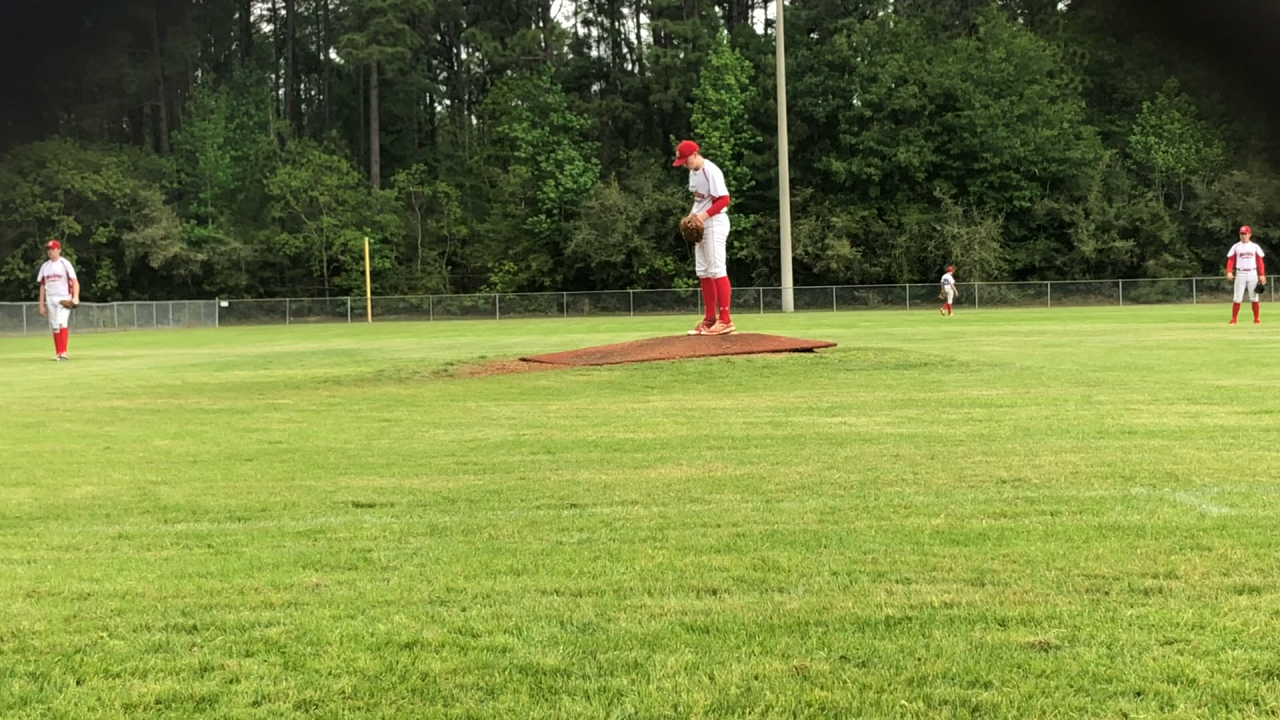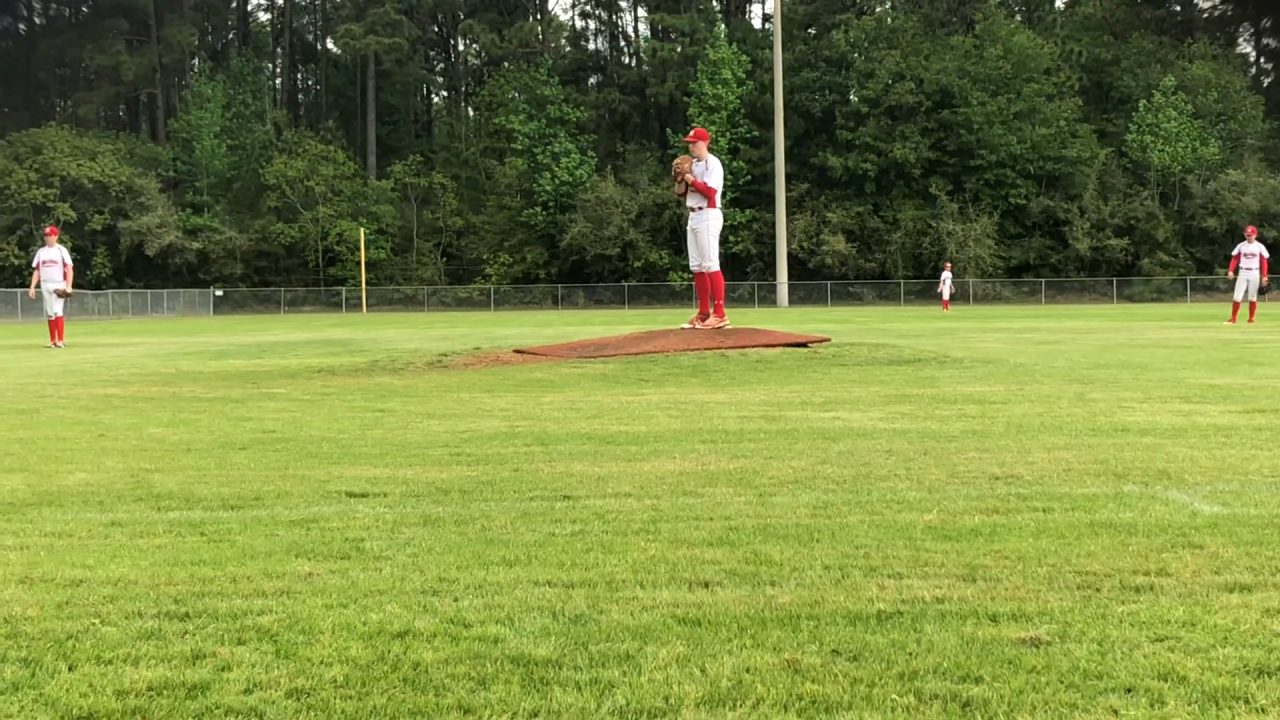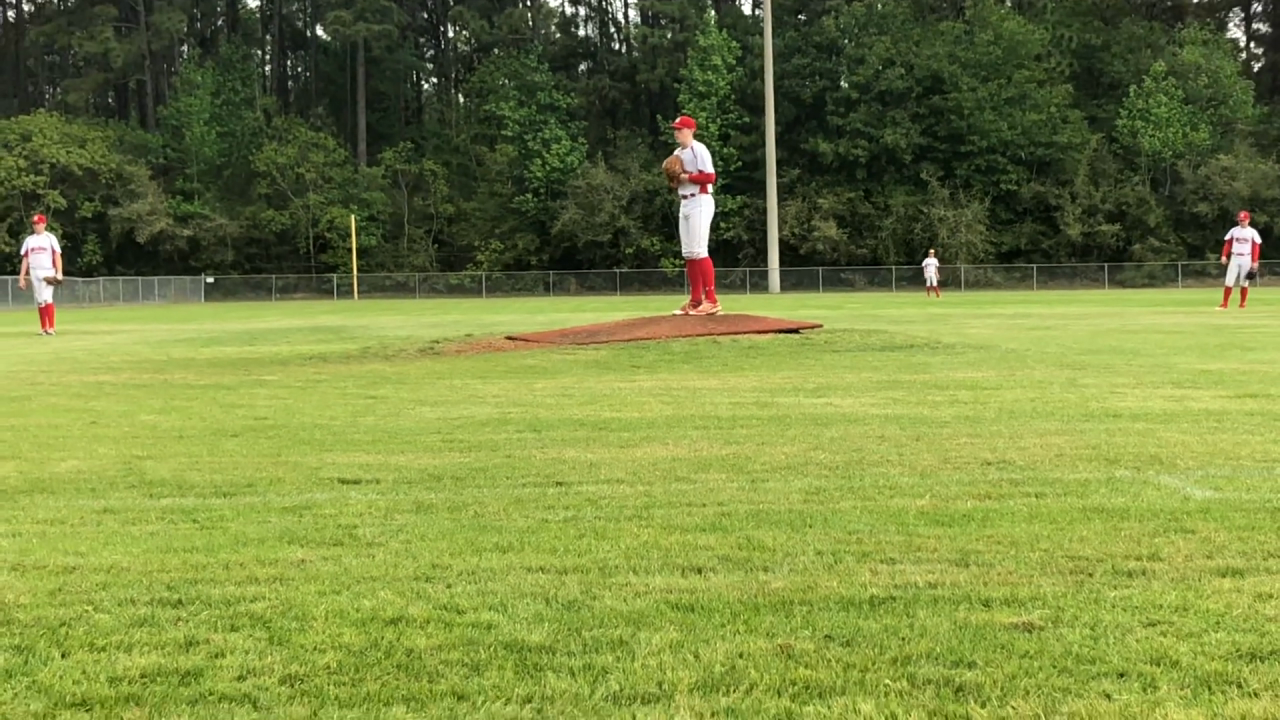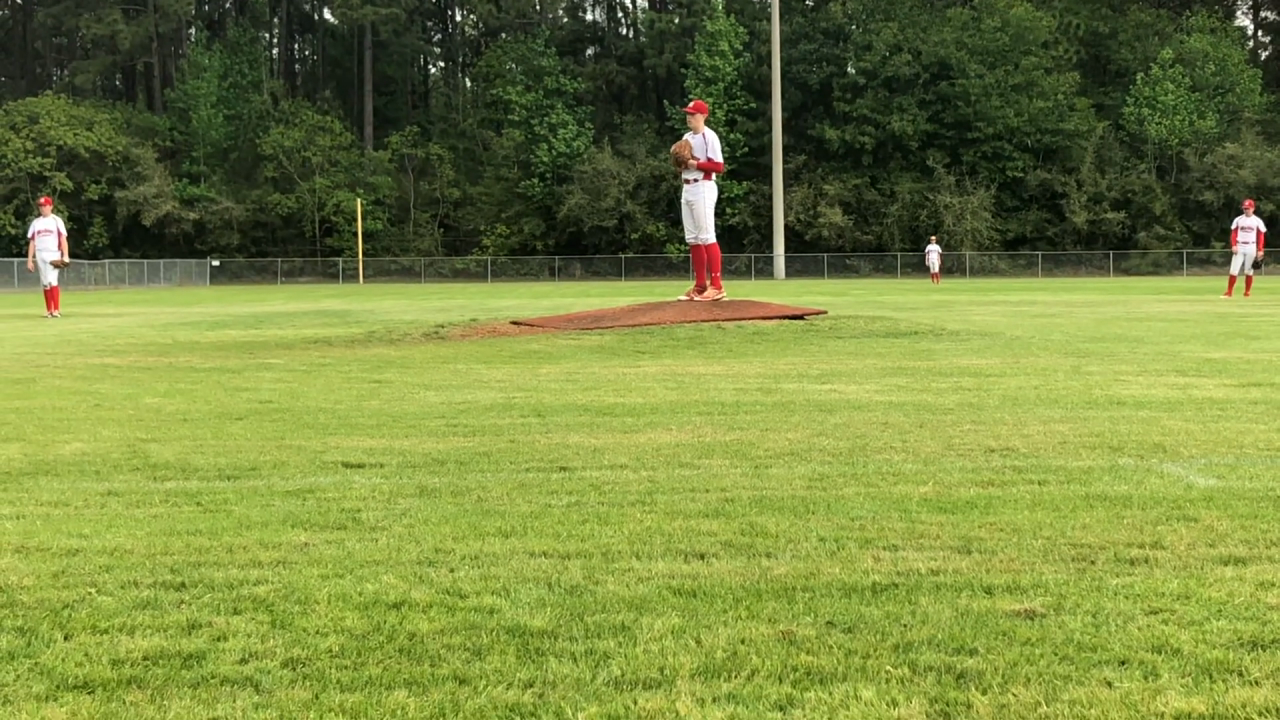
dt=0.7s
person 1, frame 1
left shoulder: (711, 171)
right shoulder: (693, 172)
left elbow: (725, 199)
left wrist: (706, 214)
right wrist: (693, 215)
left hip: (715, 222)
right hip: (701, 224)
left knee: (717, 270)
right knee: (703, 273)
left ankle: (725, 320)
right ankle: (710, 318)
person 1, frame 2
left shoulder: (713, 163)
right shoulder: (692, 164)
left elbow: (710, 192)
right elbow: (683, 193)
left wrist: (692, 180)
right wrist: (681, 180)
left hip: (708, 216)
right hip: (693, 216)
left knee: (710, 265)
right knee: (696, 266)
left ankle: (719, 314)
right ankle: (704, 313)
person 1, frame 3
left shoulder: (699, 149)
right shoulder: (677, 153)
left elbow: (710, 177)
left wrist: (686, 177)
left hip: (700, 203)
right hip: (684, 204)
left knee: (699, 251)
right knee: (688, 253)
left ankle: (711, 300)
right ankle: (695, 300)
person 1, frame 4
left shoulder: (709, 137)
right shoulder: (686, 137)
left elbow: (718, 167)
left wrist: (694, 164)
left hip: (703, 188)
right hip: (687, 189)
left knee: (706, 237)
right knee: (692, 239)
left ankle: (716, 286)
right ankle: (700, 285)
